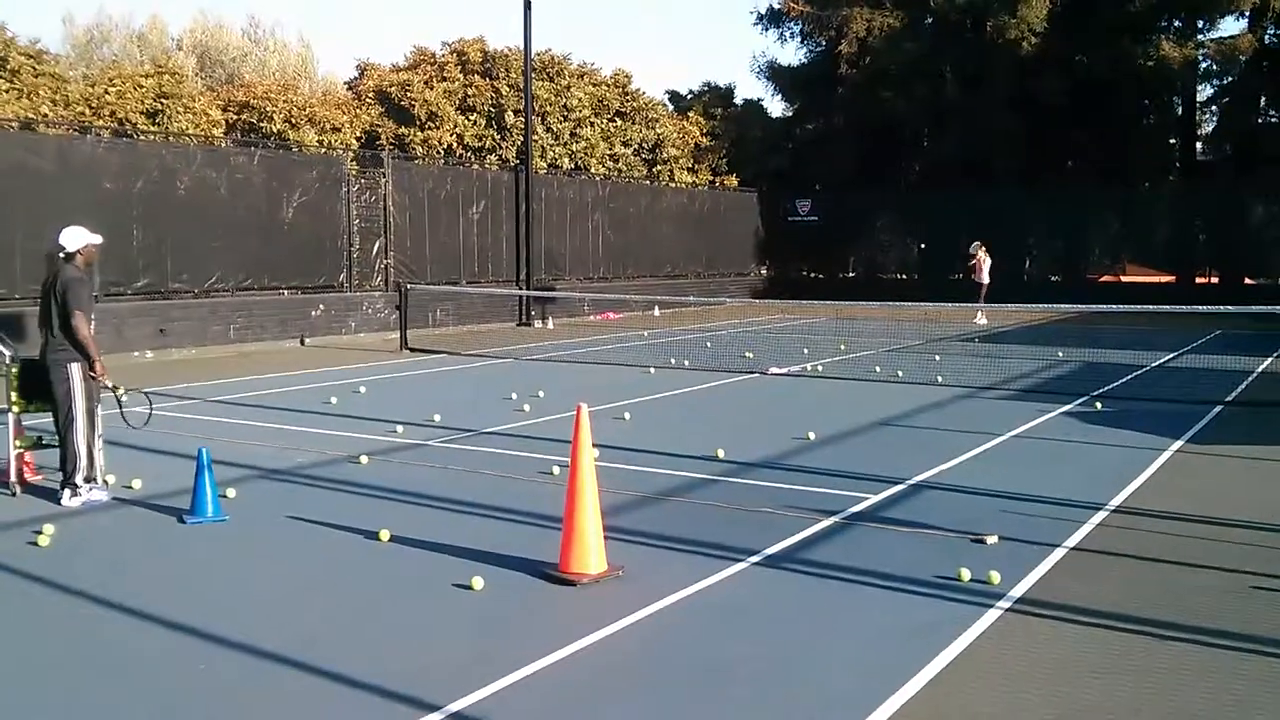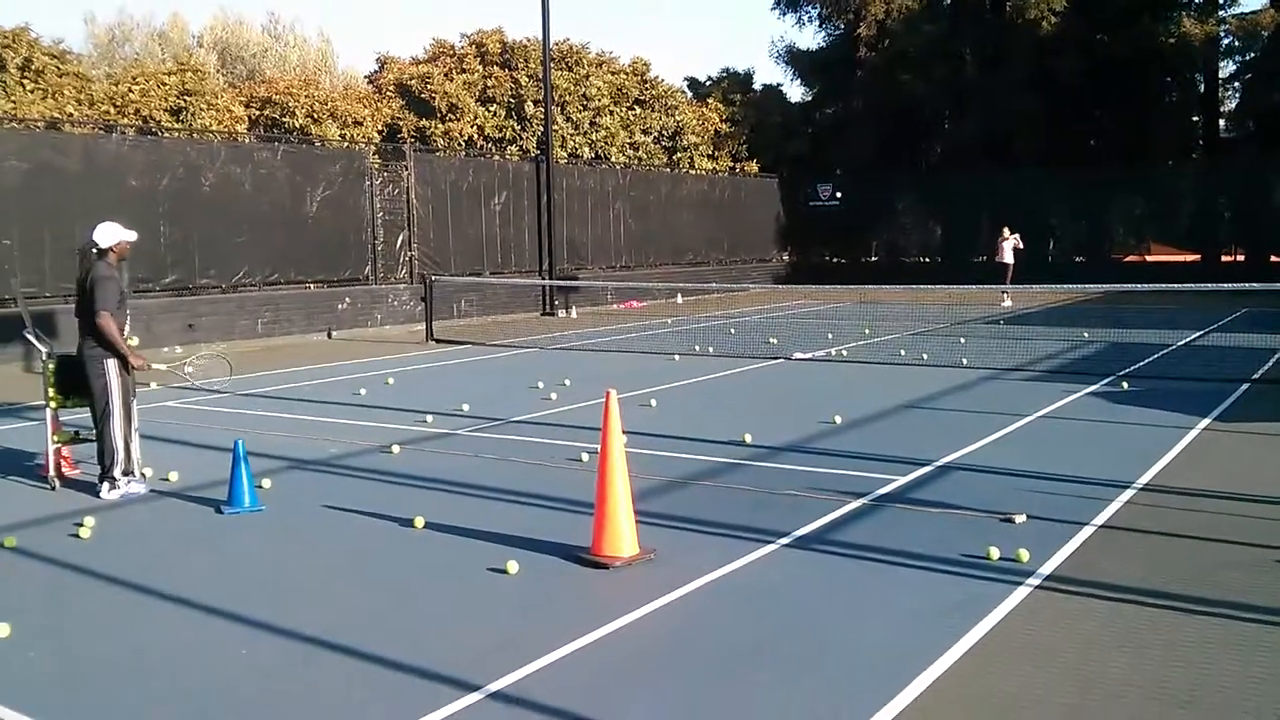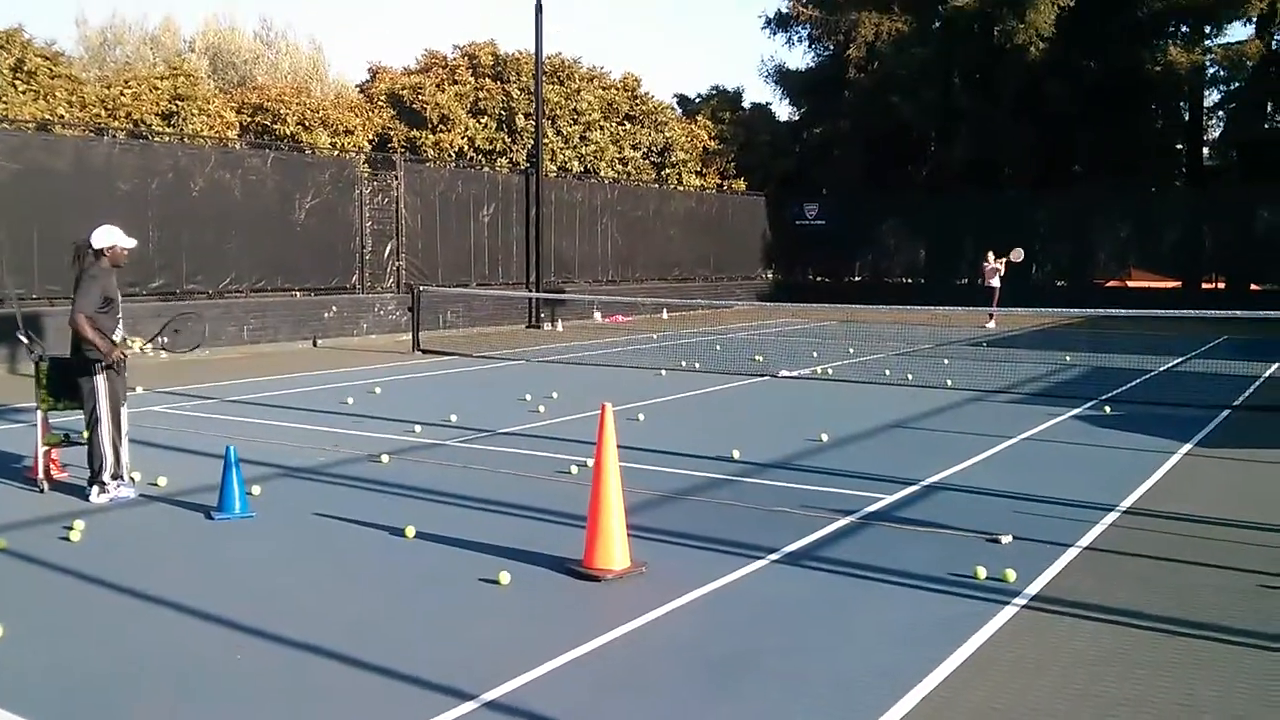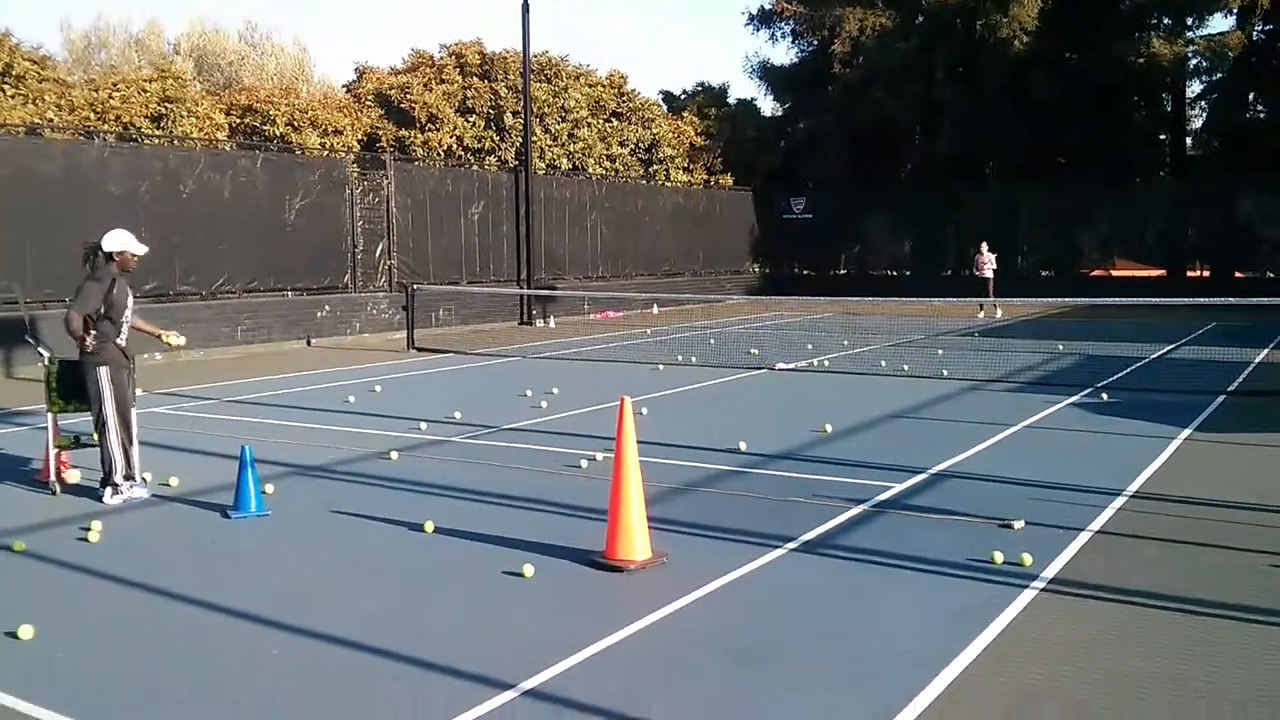
dt=0.4s
person 1, frame 1
left shoulder: (55, 277)
right shoulder: (76, 278)
left elbow: (45, 320)
right elbow: (78, 322)
right wrist: (96, 359)
left hip: (58, 358)
right hip: (72, 361)
left knee: (85, 423)
right knee: (78, 424)
left ankle: (87, 480)
right ankle: (75, 488)
person 1, frame 2
left shoulder: (94, 272)
right shoulder: (106, 275)
left elbow: (82, 313)
right elbow: (103, 319)
right wrist: (129, 354)
left hip: (102, 354)
right hip: (106, 356)
left knee: (123, 417)
right knee: (115, 419)
left ankle: (125, 473)
right ankle: (113, 482)
person 1, frame 3
left shoulder: (105, 275)
right shoulder: (93, 278)
right elbow: (77, 319)
left wrist: (120, 341)
right wrist: (103, 346)
left hip: (108, 359)
right hip: (95, 361)
left knee: (116, 421)
right knee: (104, 422)
left ankle: (114, 478)
right ankle: (102, 486)
person 1, frame 4
left shoulder: (119, 280)
right shoulder: (96, 282)
right elbow: (72, 315)
left wrist: (157, 332)
right wrist: (81, 336)
left hip: (120, 360)
right hip: (103, 363)
left knee: (125, 422)
right knee: (113, 424)
left ankle: (125, 478)
right ankle: (115, 487)
